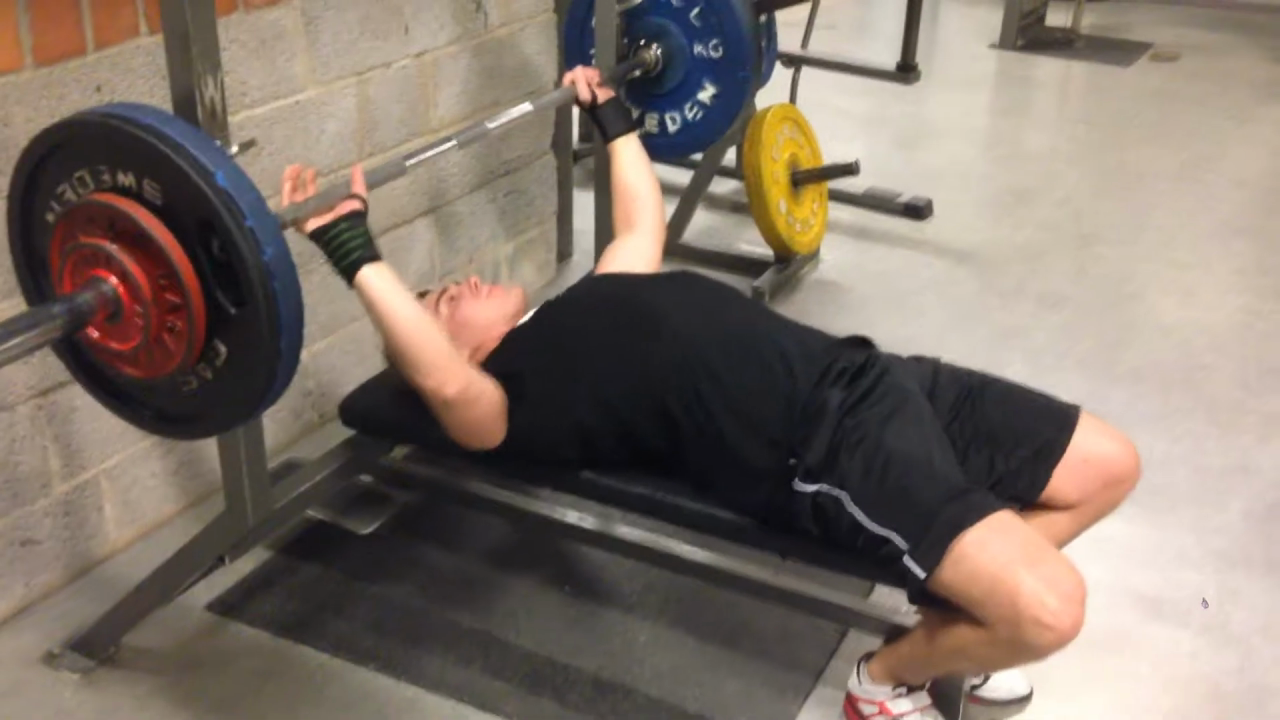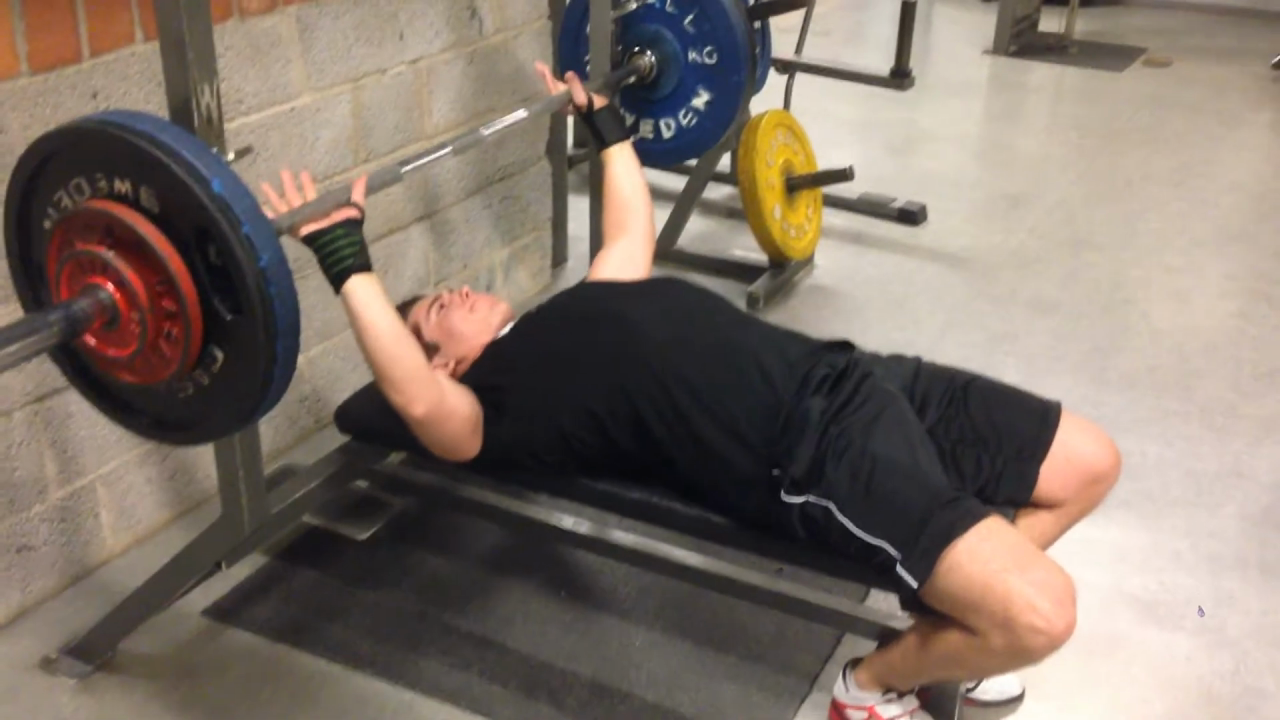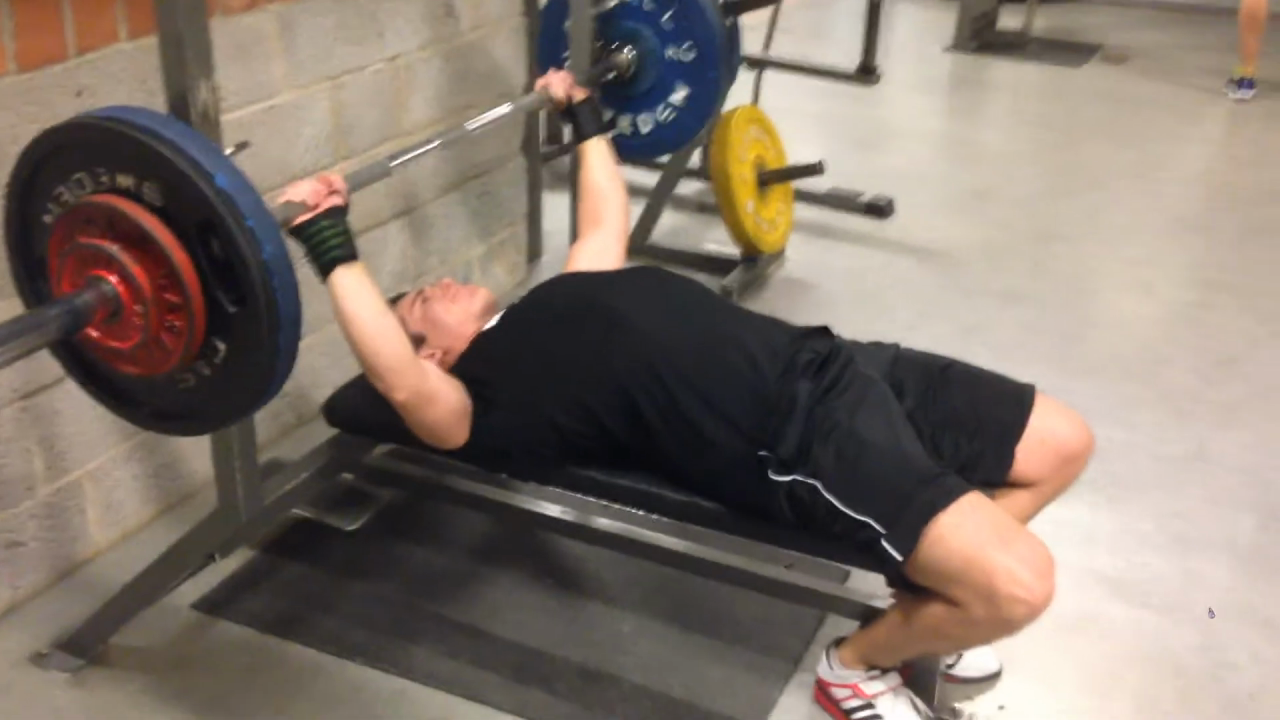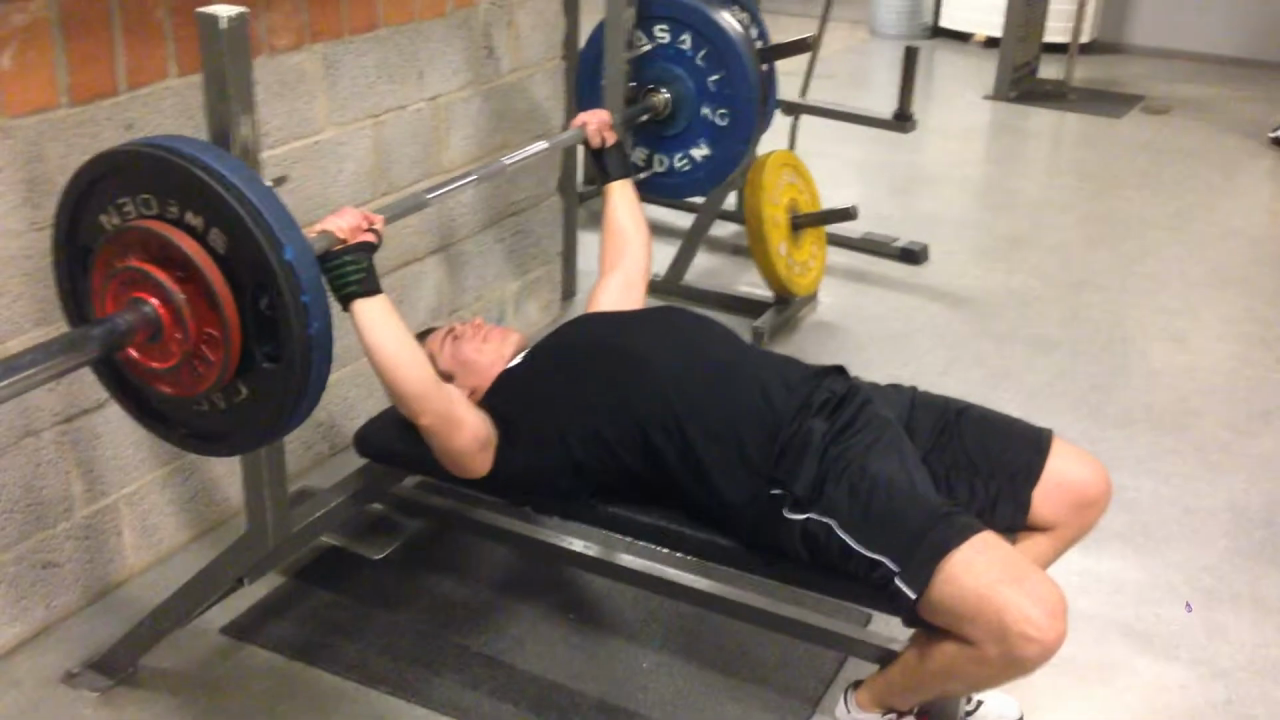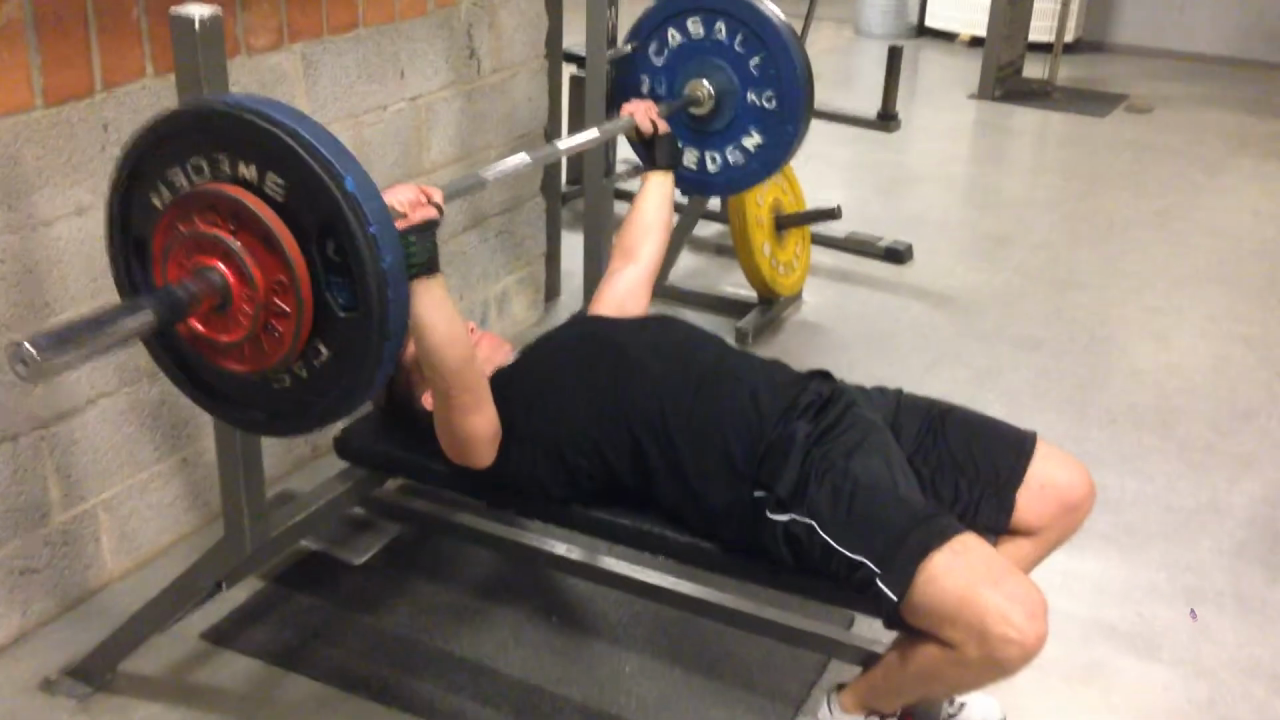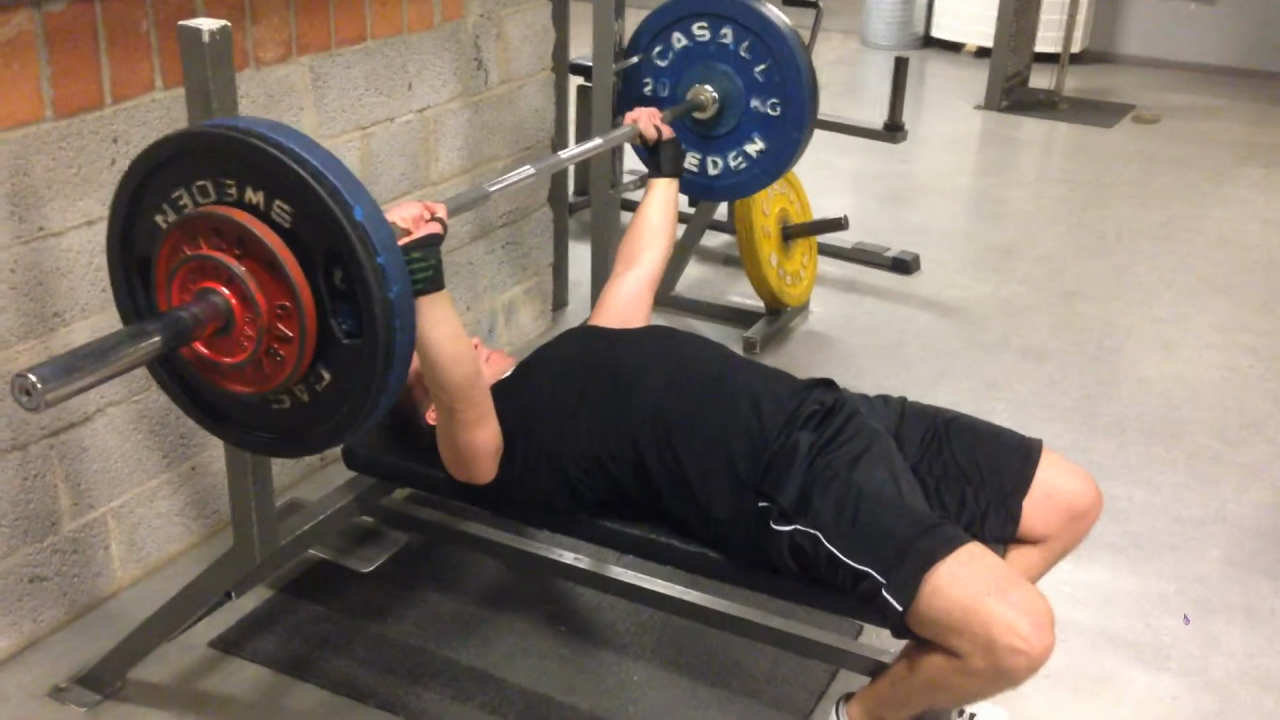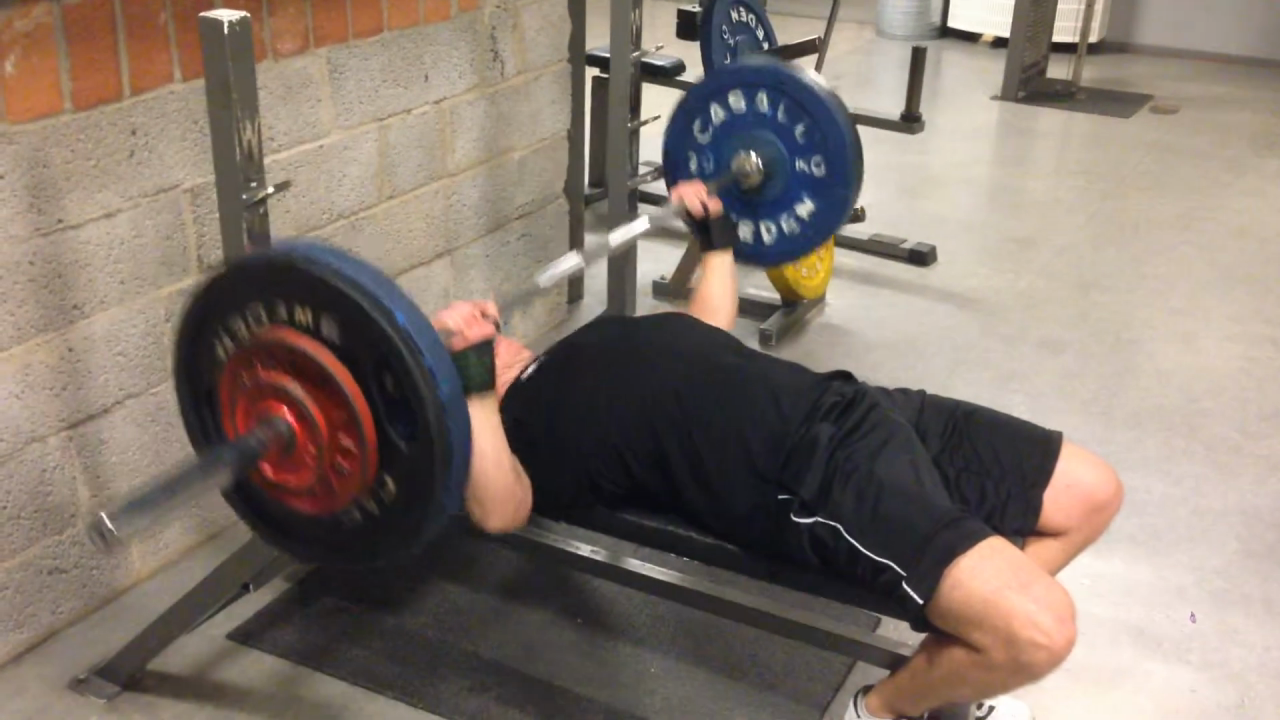
dt=0.7s
person 1, frame 1
left shoulder: (583, 308)
right shoulder: (508, 396)
left elbow: (643, 225)
right elbow: (443, 383)
left wrist: (609, 113)
right wrist: (353, 252)
left hip: (858, 377)
right hip: (820, 450)
left knee: (1109, 466)
right knee: (1045, 613)
left ankle: (950, 617)
person 1, frame 2
left shoulder: (567, 317)
right shoulder: (494, 406)
left elbow: (634, 232)
right elbow: (420, 405)
left wrist: (601, 119)
right wrist: (345, 260)
left hip: (839, 379)
right hip: (806, 455)
left knee: (1089, 465)
right knee: (1036, 618)
left ankle: (944, 623)
person 1, frame 3
left shoulder: (549, 308)
right shoulder: (487, 398)
left elbow: (607, 224)
right elbow: (403, 387)
left wrist: (583, 118)
right wrist: (330, 247)
left hip: (821, 365)
right hip: (788, 438)
left knee: (1062, 446)
right knee: (1016, 589)
left ankle: (924, 605)
person 1, frame 4
left shoulder: (572, 348)
right shoulder: (508, 432)
left elbow: (628, 264)
right elbow: (428, 412)
left wrist: (611, 159)
right wrist: (354, 279)
right hip: (803, 475)
left knee: (1081, 490)
right knee: (1028, 627)
left ankle: (937, 654)
person 1, frame 5
left shoulder: (563, 350)
right shoulder: (490, 431)
left elbow: (634, 262)
right elbow: (458, 387)
left wrist: (659, 155)
right wrist: (416, 256)
right hip: (783, 476)
left knee: (1066, 494)
right knee: (1008, 631)
person 1, frame 6
left shoulder: (568, 356)
right shoulder: (495, 443)
left elbow: (638, 269)
right elbow: (460, 397)
left wrist: (664, 160)
right wrist: (420, 271)
right hip: (791, 486)
left knee: (1072, 503)
right knee: (1015, 640)
person 1, frame 7
left shoulder: (577, 358)
right shoulder: (520, 428)
left elbow: (709, 337)
right elbow: (498, 510)
left wrist: (716, 234)
right hip: (811, 479)
left knee: (1093, 494)
right knee: (1037, 635)
left ankle: (949, 664)
